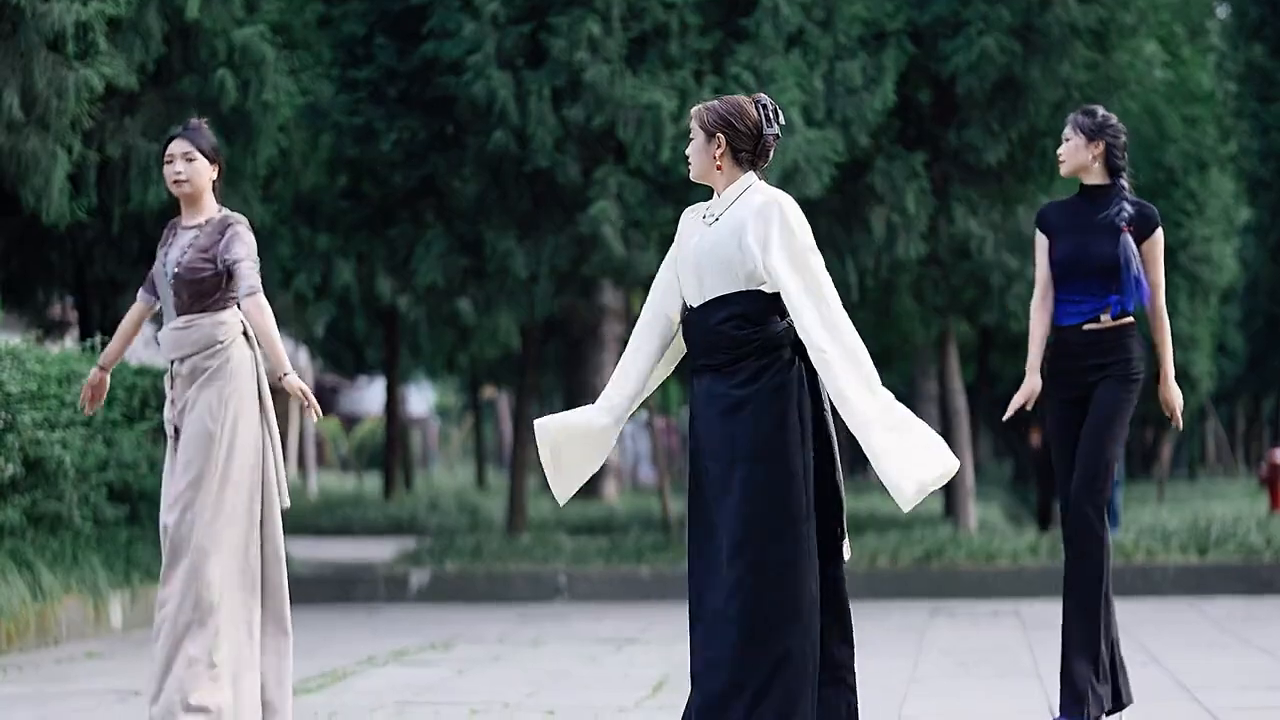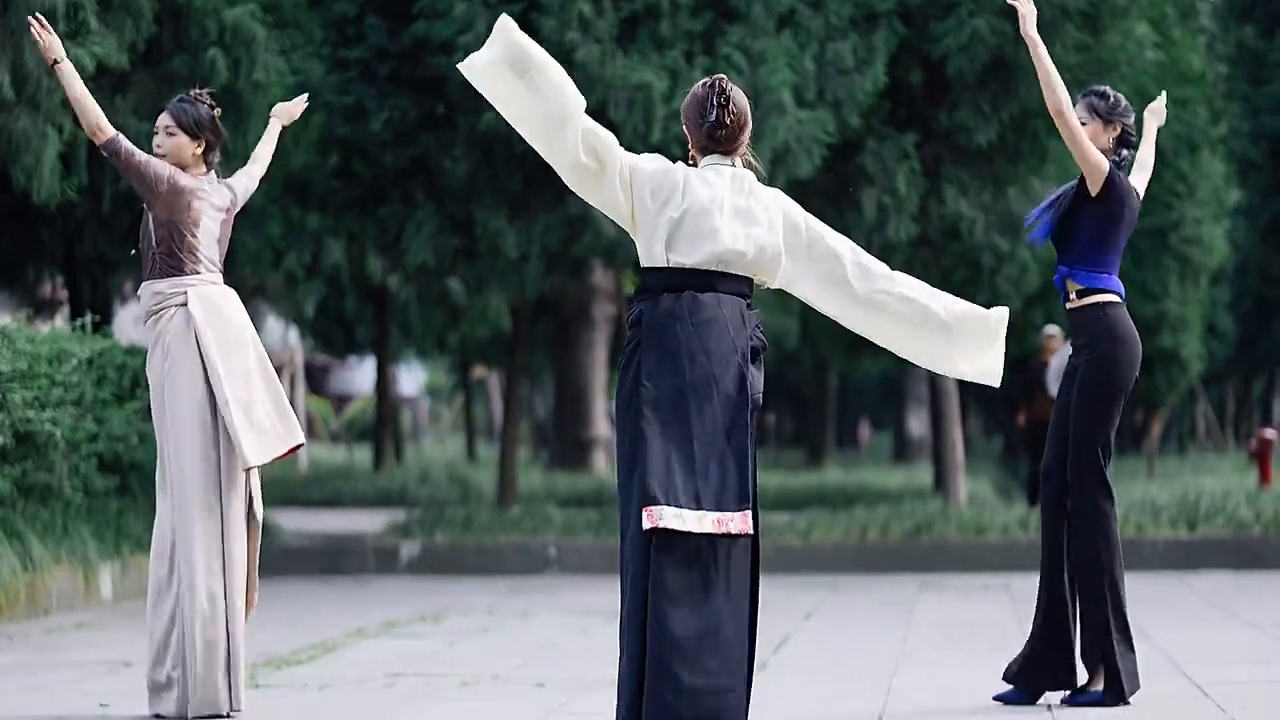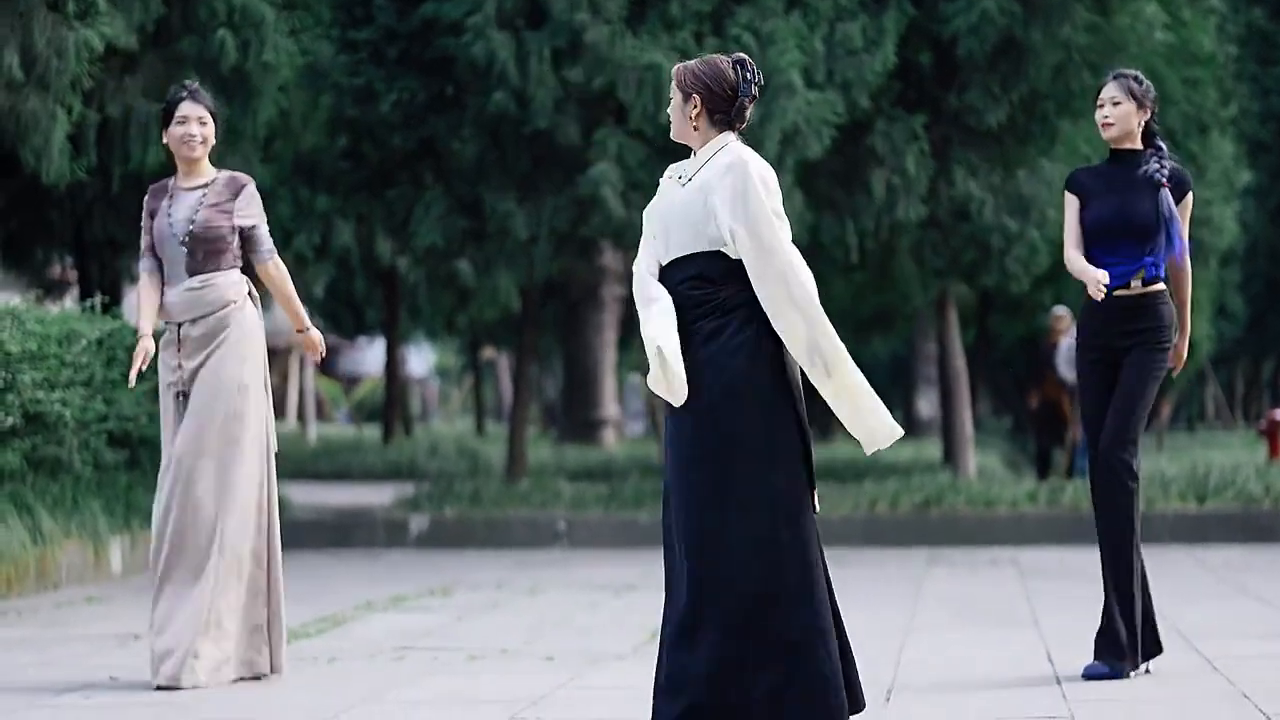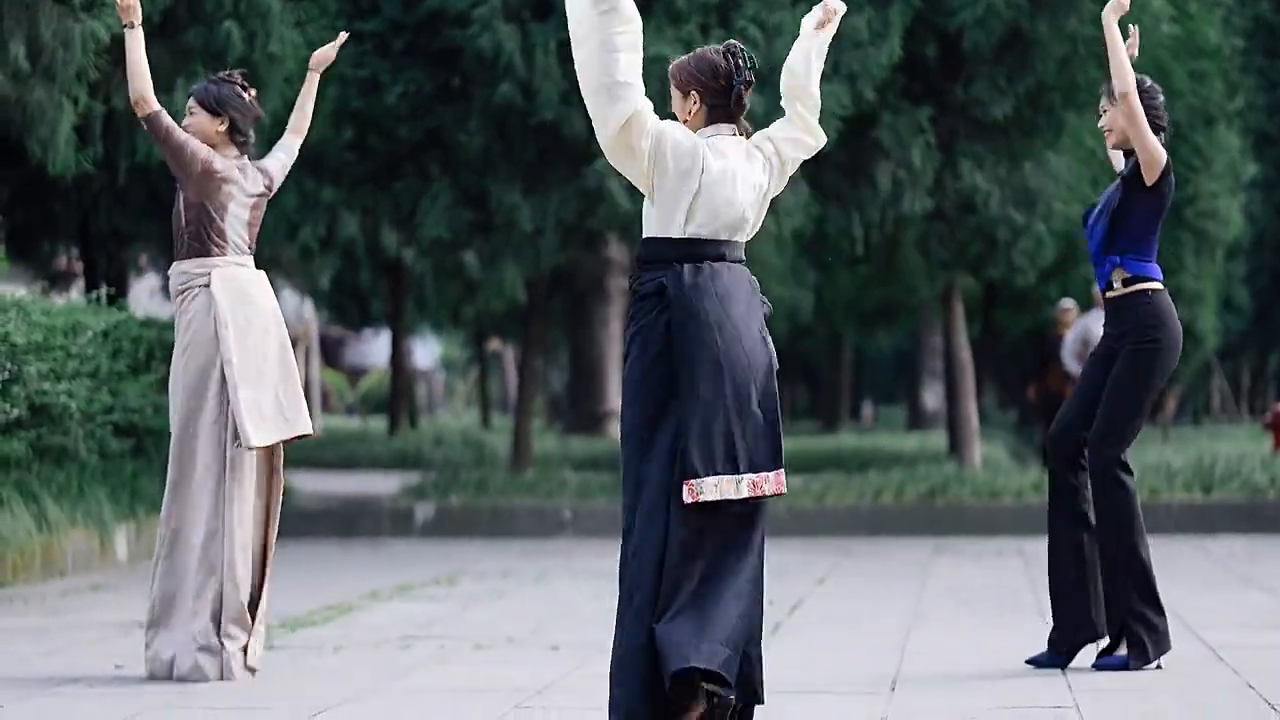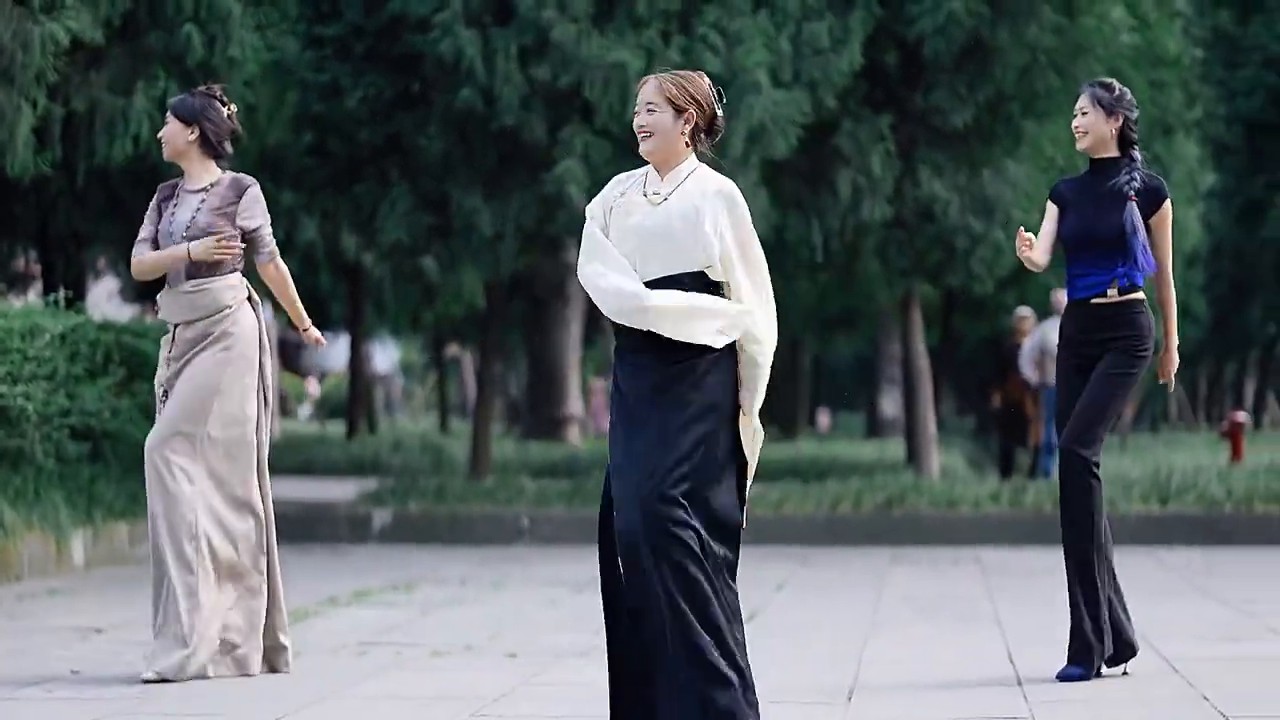
dt=1s
person 1, frame 1
left shoulder: (773, 209)
right shoulder: (695, 224)
left elbow: (816, 306)
right elbow: (662, 319)
left wrist: (865, 405)
right wrist: (609, 411)
left hip: (768, 388)
right hip: (717, 396)
left knee: (758, 553)
right knee: (723, 552)
person 1, frame 2
left shoulder: (660, 182)
right shoulder: (772, 206)
left elbow: (576, 136)
right elbow: (862, 279)
left wrist: (511, 47)
right wrist: (968, 326)
left hip: (664, 356)
right hip: (731, 359)
left knee: (663, 530)
right knee: (717, 529)
person 1, frame 3
left shoulder: (740, 173)
right shoulder: (677, 181)
left elbow: (779, 278)
right elbow: (650, 268)
left wrist: (838, 381)
right wrist: (660, 335)
left hip: (736, 356)
right hip: (701, 363)
left knee: (747, 524)
right knee: (712, 524)
person 1, frame 4
left shoulder: (676, 150)
right shoulder: (762, 157)
left elbow: (615, 94)
right elbow: (802, 109)
left hip: (678, 321)
right hip: (736, 320)
left knee: (671, 499)
right knee: (721, 502)
person 1, frame 5
left shoulder: (719, 195)
right shoulder: (614, 196)
left elbow: (751, 301)
right elbow: (600, 276)
left wrist: (746, 400)
right wrist: (680, 312)
left hip: (701, 375)
right hip: (641, 372)
left knee: (668, 516)
right knee: (637, 524)
person 2, frame 1
left shoulder: (1138, 215)
right shoulder: (1052, 216)
left elbow: (1155, 298)
right elbow: (1042, 296)
left wrist: (1168, 377)
right wrist: (1033, 371)
left hip: (1115, 362)
right hip: (1064, 365)
left knee: (1088, 502)
right knee: (1072, 506)
person 2, frame 2
left shoulder: (1104, 180)
right shoulder: (1122, 187)
left elbow: (1060, 113)
right elbow: (1142, 172)
right wrist: (1151, 125)
left hip: (1104, 339)
right hip: (1093, 342)
left knee: (1086, 486)
right knee: (1058, 486)
left ankle: (1110, 668)
right ankle: (1047, 663)
person 2, frame 3
left shoulder: (1171, 178)
right shoulder: (1081, 181)
left elbow: (1180, 262)
right elbow: (1071, 250)
left wrist: (1184, 332)
right wrist: (1087, 273)
left hip: (1147, 325)
right hip: (1097, 326)
left knee: (1117, 454)
right knee: (1102, 462)
left ankle: (1120, 640)
right ankle: (1133, 634)
person 2, frame 4
left shoulder: (1154, 167)
right shoulder: (1129, 174)
left elbow: (1128, 95)
right elbow: (1117, 142)
right wrist: (1124, 55)
left hip: (1146, 326)
right hip: (1121, 330)
left knee: (1105, 457)
right knee: (1065, 445)
left ankle: (1141, 633)
right ankle: (1080, 622)
person 2, frame 5
left shoulder: (1149, 188)
right shoulder: (1066, 191)
left elbow: (1164, 272)
right elbow: (1042, 253)
left wrist: (1171, 342)
right wrist: (1027, 253)
left hip: (1126, 333)
right hip: (1076, 334)
left knee: (1077, 452)
right knee: (1074, 462)
left ankle: (1093, 640)
right ankle: (1109, 634)
person 3, frame 1
left shoulder: (232, 229)
right shoulder: (173, 233)
left elbow: (252, 297)
right elbow: (146, 298)
left wrist: (285, 369)
right wrist: (104, 364)
left hip: (223, 374)
right hip: (186, 378)
left knee: (206, 518)
right knee: (196, 519)
person 3, frame 2
left shoulder: (170, 186)
right shoulder: (224, 193)
left elbow: (100, 130)
right elbow: (254, 168)
left wrist: (58, 59)
right wrist: (276, 122)
left hip: (186, 330)
right hip: (216, 325)
left knee: (197, 486)
right knee: (213, 488)
right ankle: (214, 659)
person 3, frame 3
left shoulder: (239, 189)
right shoulder: (155, 198)
left elbow: (266, 259)
right elbow: (149, 275)
left wrist: (303, 324)
right wrist: (144, 338)
left hip: (231, 332)
right hip: (181, 342)
left knee: (217, 474)
right knee: (193, 476)
left ankle: (209, 645)
right ankle: (229, 640)
person 3, frame 4
left shoulder: (203, 166)
right shoulder: (259, 174)
left elbow: (144, 104)
right elbow: (294, 138)
right wrist: (315, 72)
left hip: (215, 315)
right hip: (249, 313)
left knee: (213, 467)
right knee: (240, 466)
left ankle: (208, 641)
right ankle: (228, 630)
person 3, frame 5
left shoulder: (242, 190)
right shoulder: (165, 196)
left elbow: (269, 263)
right elbow: (140, 264)
left wrist: (304, 323)
right wrist: (189, 253)
left hip: (228, 336)
right hip: (183, 342)
left knee: (171, 457)
right knee: (212, 481)
left ankle: (205, 642)
right ankle: (235, 637)
